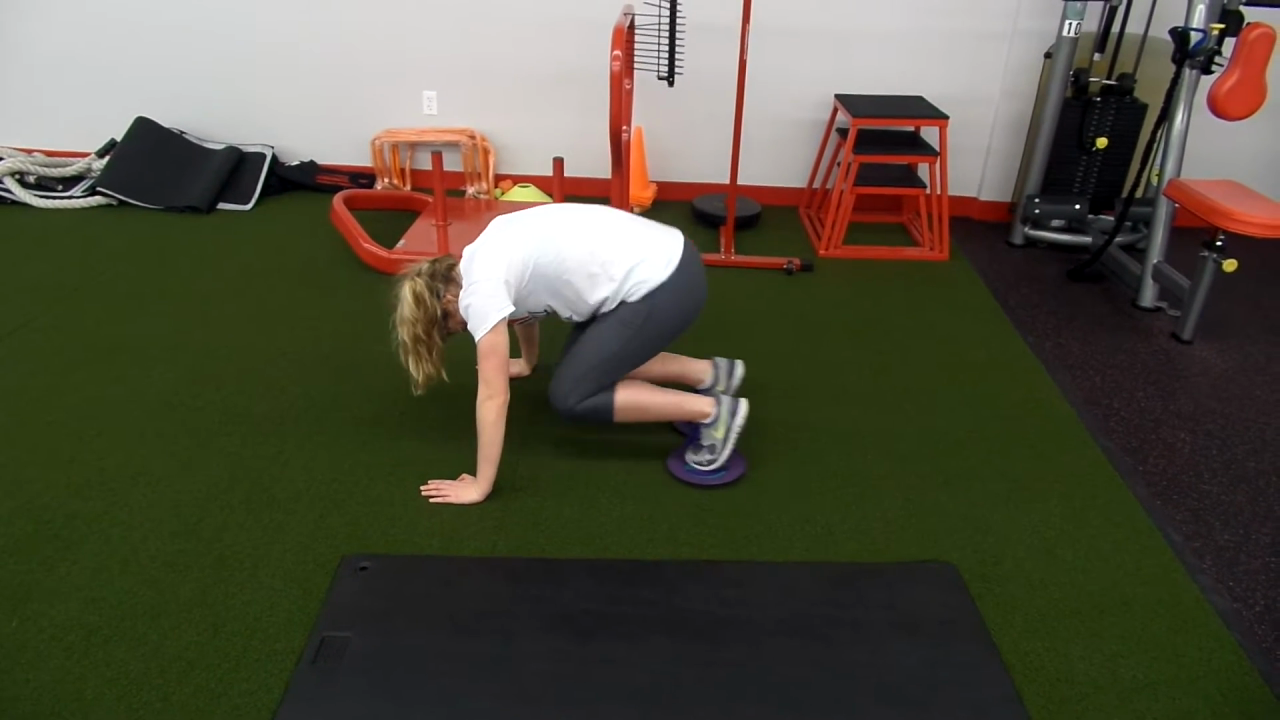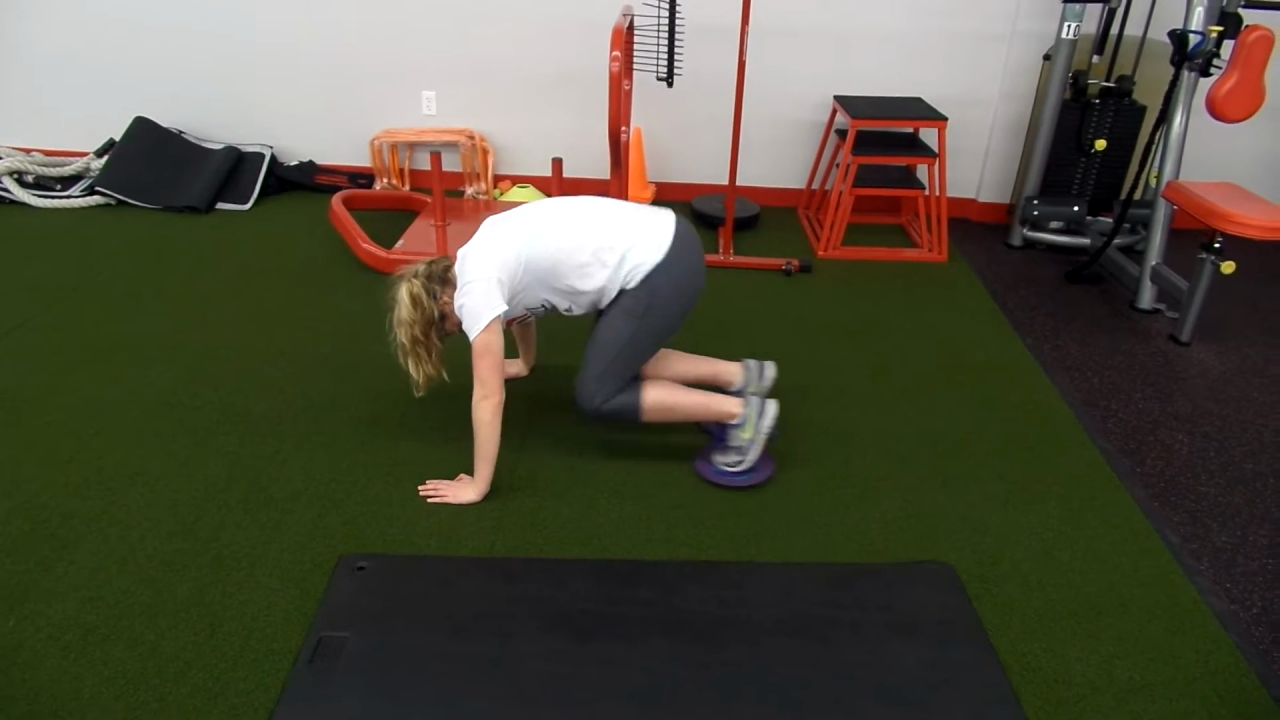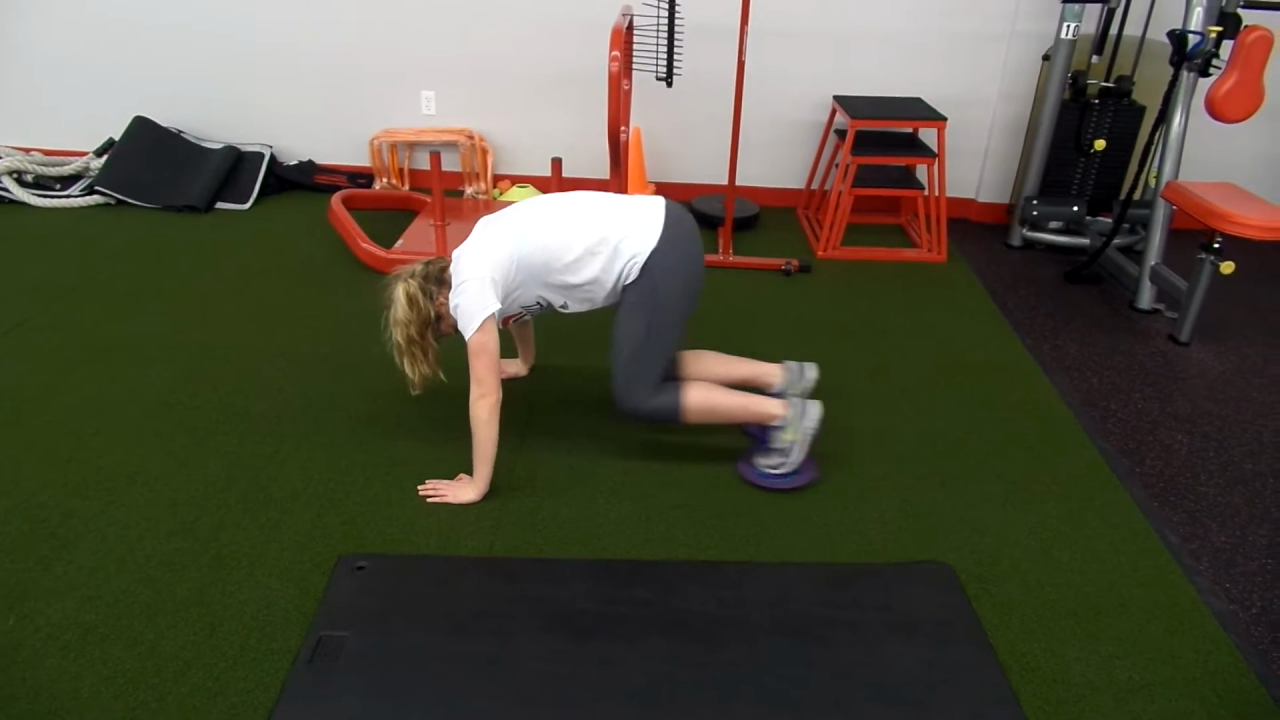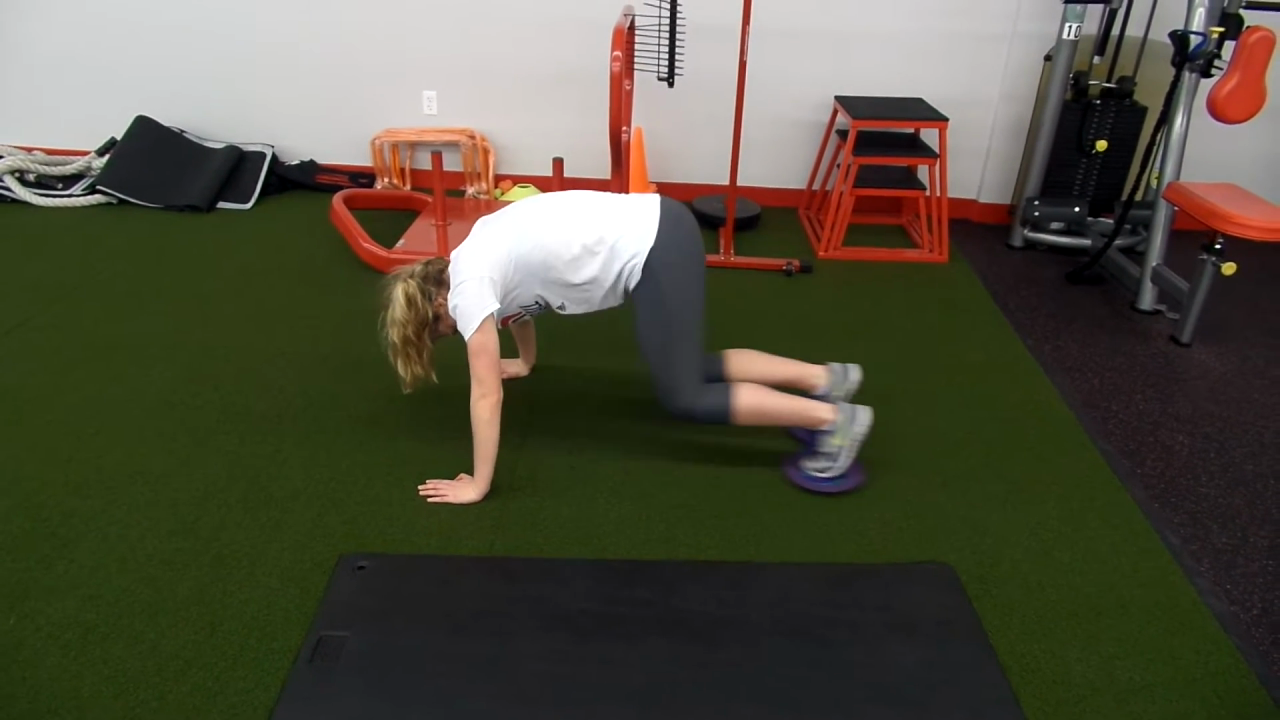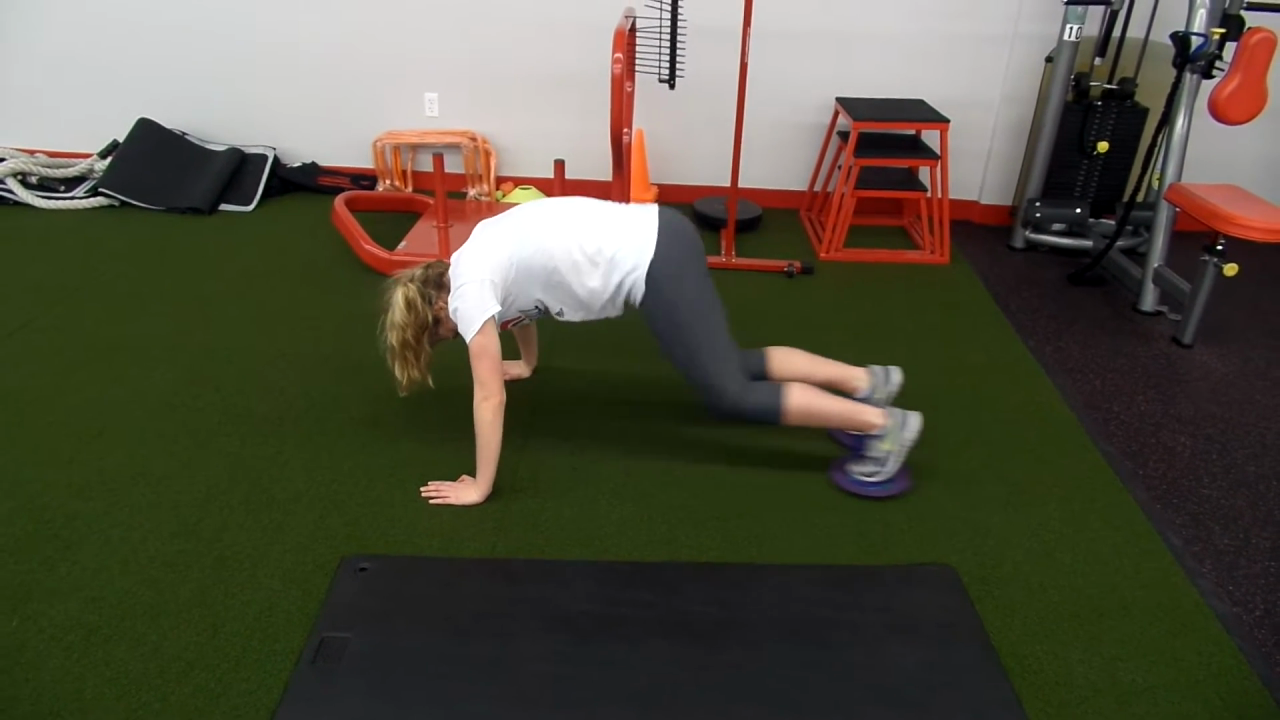
dt=0.1s
person 1, frame 1
left shoulder: (478, 290)
right shoulder: (485, 254)
left elbow: (494, 396)
left wrist: (480, 486)
right wrist: (527, 361)
left hip: (664, 286)
right hip: (667, 259)
left knee: (570, 397)
right knee: (594, 364)
left ankle: (709, 410)
right ankle: (707, 373)
person 1, frame 2
left shoulder: (472, 291)
right shoulder: (476, 258)
left elbow: (489, 397)
left wrist: (477, 486)
right wrist: (526, 361)
left hip: (658, 265)
right hip: (664, 239)
left knee: (598, 398)
right knee: (619, 366)
left ankle: (740, 412)
right ankle: (740, 375)
person 1, frame 3
left shoulder: (467, 288)
right shoulder: (478, 255)
left elbow: (486, 396)
left wrist: (476, 486)
right wrist: (525, 362)
left hip: (656, 254)
right hip: (661, 227)
left knee: (638, 397)
right knee: (650, 367)
left ankle: (781, 413)
right ankle: (778, 376)
person 1, frame 4
left shoulder: (466, 290)
right shoulder: (473, 256)
left elbow: (487, 395)
left wrist: (477, 486)
right wrist: (525, 361)
left hip: (653, 249)
right hip: (656, 223)
left knee: (685, 399)
right knee: (692, 369)
left ankle: (836, 418)
right ankle: (827, 378)
person 1, frame 5
left shoulder: (466, 291)
right shoulder: (479, 257)
left elbow: (489, 397)
left wrist: (479, 487)
right wrist: (527, 362)
left hip: (654, 263)
right hip: (657, 231)
left knee: (726, 394)
right knee: (734, 367)
left ankle: (880, 423)
right ankle: (865, 381)
